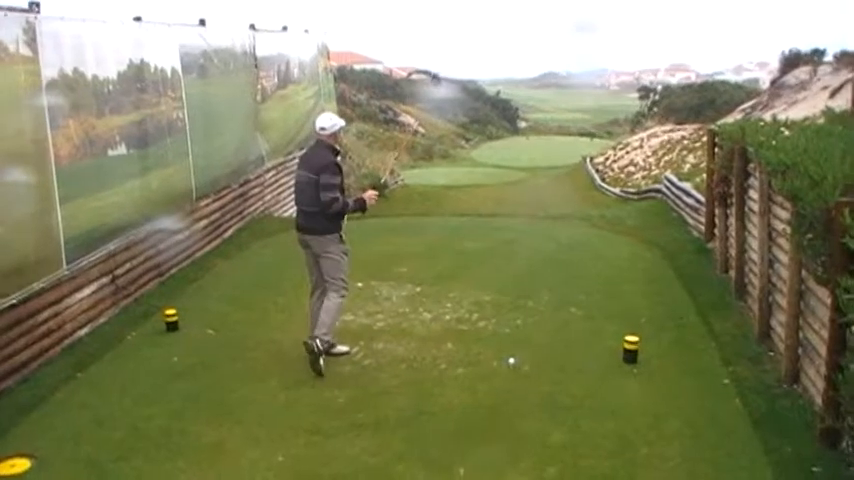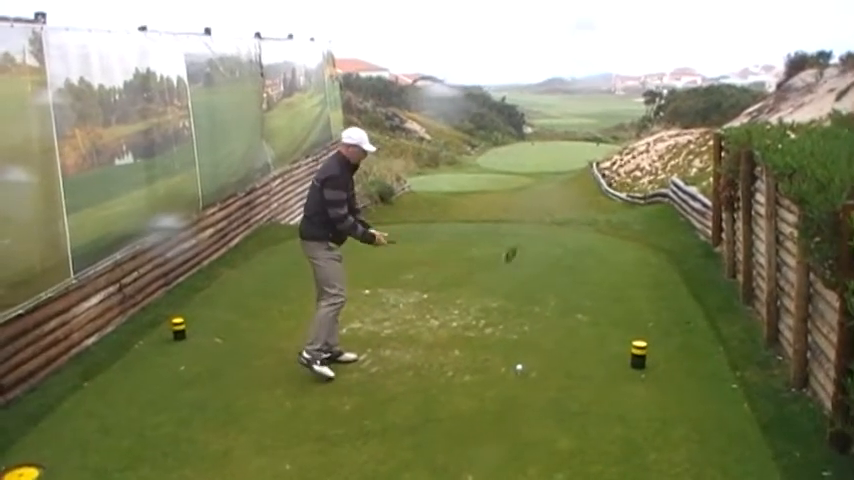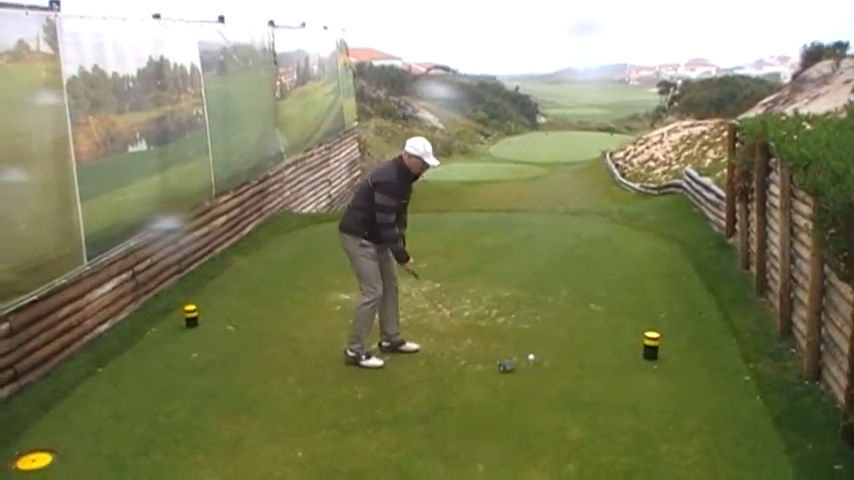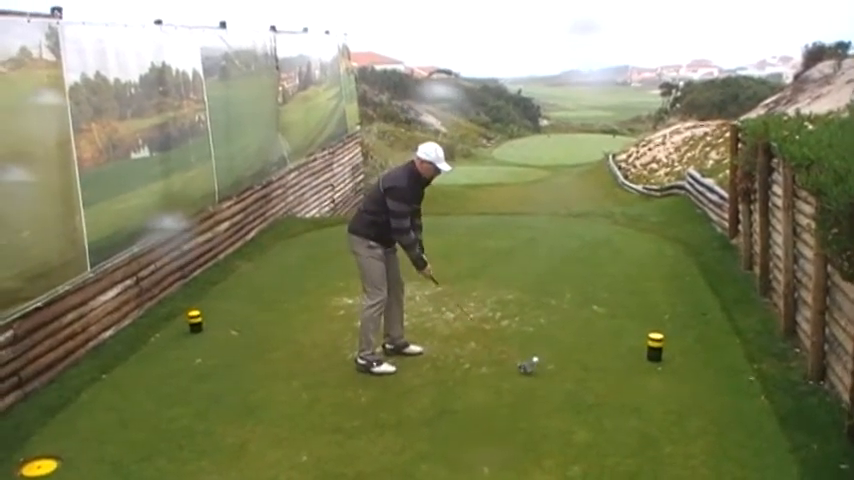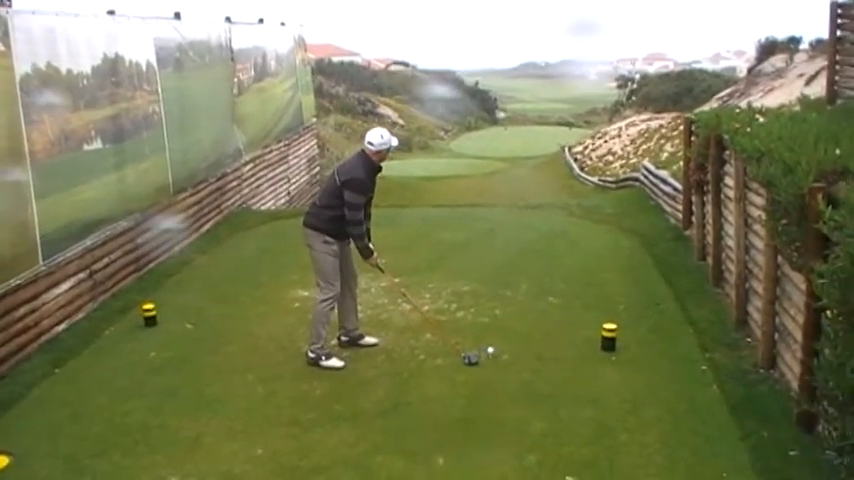
dt=1s
person 1, frame 1
left shoulder: (306, 157)
right shoulder: (328, 162)
right elbow: (332, 203)
right wrist: (361, 202)
left hip: (305, 231)
right hip: (325, 234)
left knee: (319, 288)
right knee: (337, 288)
left ankle: (322, 341)
right ankle: (318, 341)
person 1, frame 2
left shoulder: (341, 169)
right shoulder: (335, 174)
left elbow: (348, 210)
right elbow: (339, 218)
left wrist: (367, 229)
right wrist: (367, 237)
left hip: (323, 239)
right hip: (320, 241)
left knee: (327, 296)
right knee: (335, 296)
left ankle: (329, 349)
right ankle: (312, 353)
person 1, frame 3
left shoulder: (403, 176)
right shoulder: (389, 179)
left elbow: (399, 216)
right elbow: (387, 223)
left wrist: (402, 252)
right wrist: (402, 256)
left hip: (374, 236)
right hip: (357, 236)
left knee: (390, 286)
right knee: (372, 292)
left ankle: (390, 339)
right ankle: (355, 350)
person 1, frame 4
left shoulder: (415, 181)
right shoulder: (400, 184)
left elbow: (414, 220)
right elbow: (401, 229)
left wrist: (422, 255)
right wrist: (420, 262)
left hip: (383, 239)
right hip: (366, 239)
left knee: (395, 289)
right knee: (376, 296)
left ankle: (394, 342)
right ankle: (366, 356)
person 1, frame 5
left shoulder: (364, 167)
right shoulder: (357, 175)
left elbow: (362, 211)
right elbow: (354, 218)
left wrist: (368, 243)
right wrist: (367, 252)
left hip: (336, 232)
right hip: (322, 233)
left knee: (349, 282)
right knee: (329, 290)
left ankle: (349, 333)
right ankle: (316, 351)
